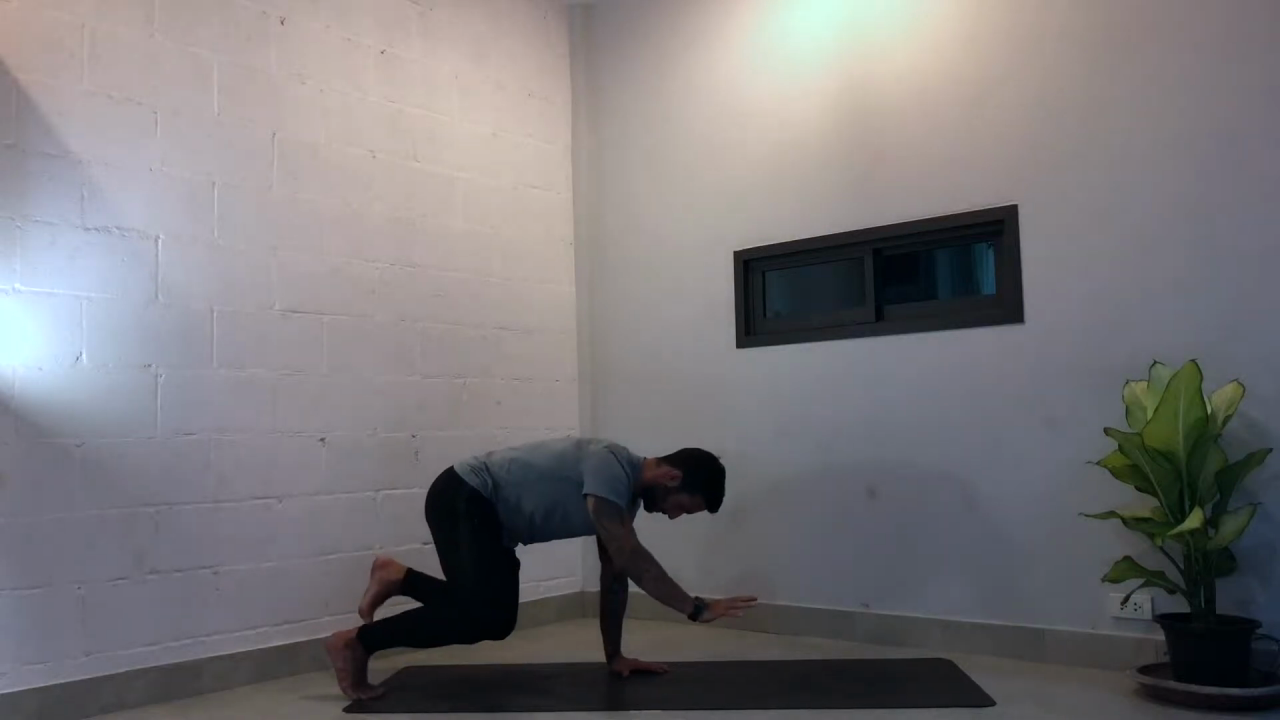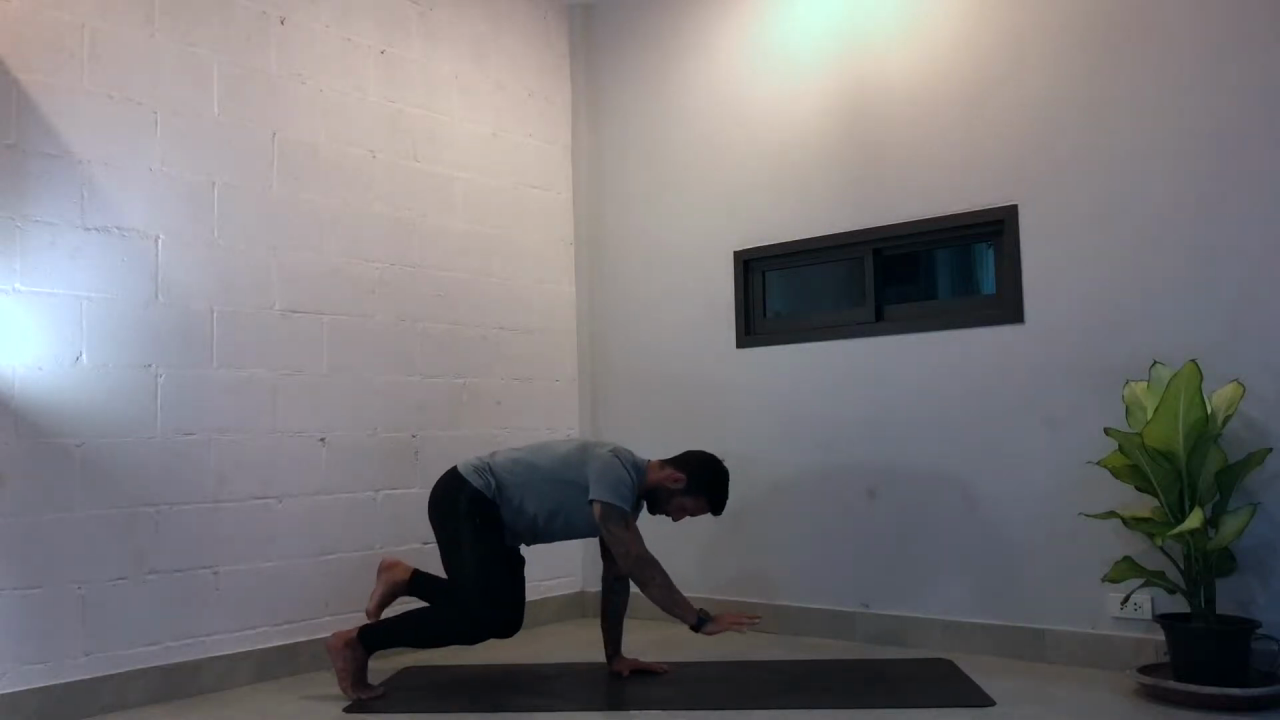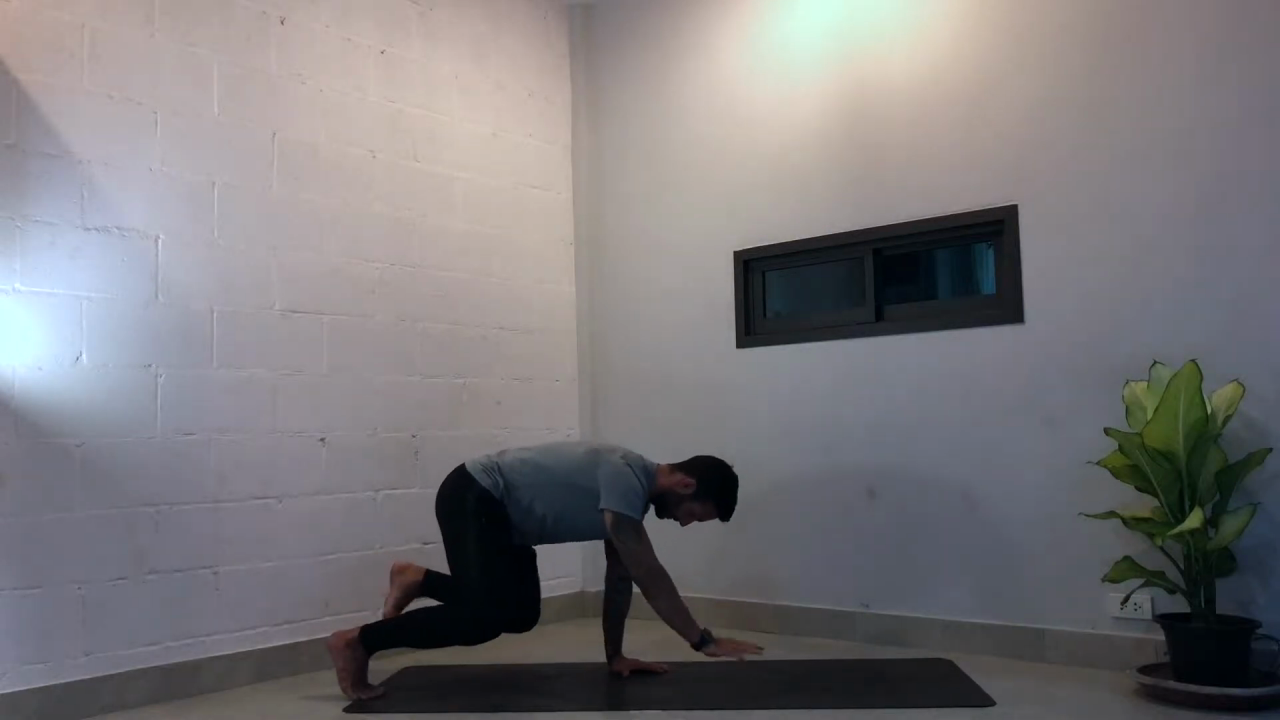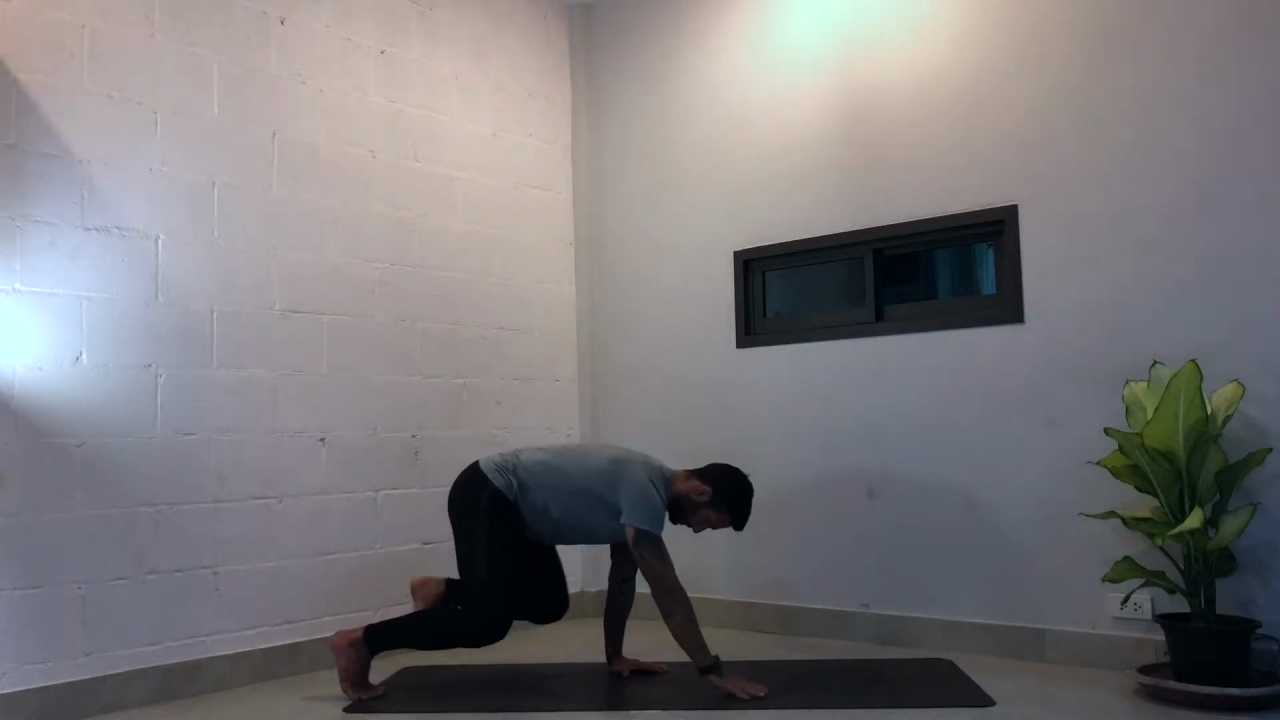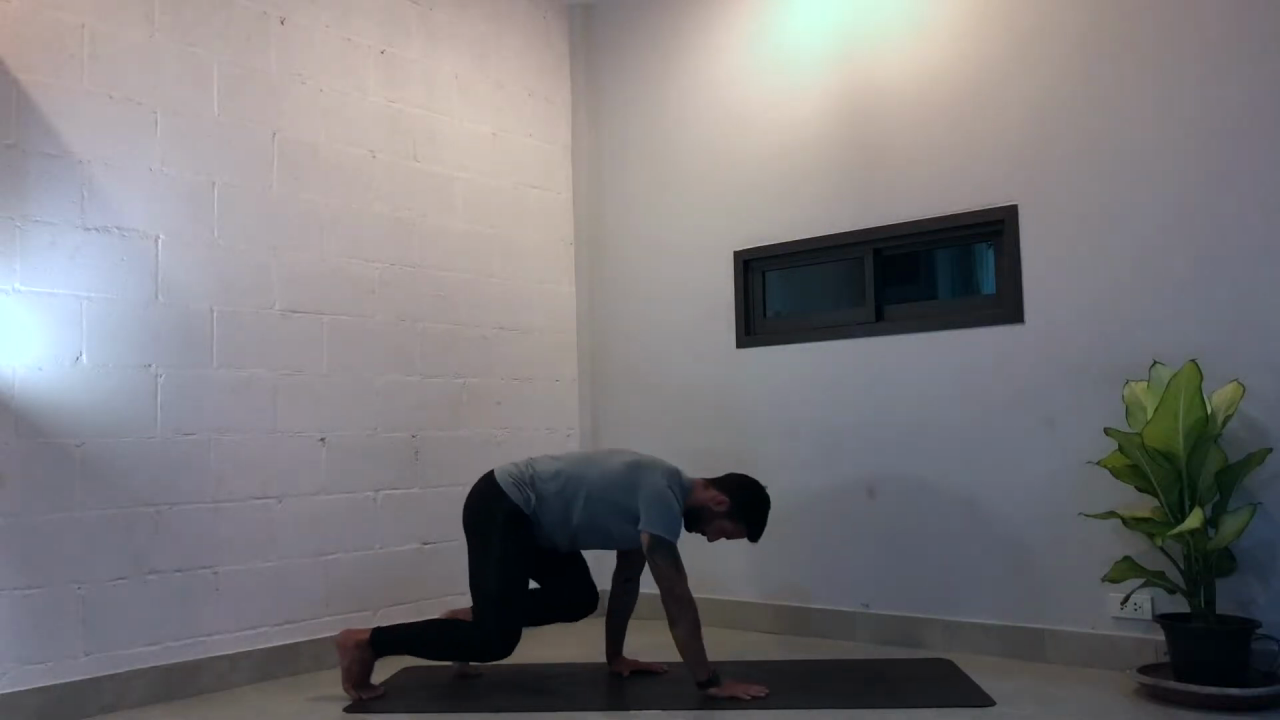
dt=0.2s
person 1, frame 1
left shoulder: (624, 489)
right shoulder: (610, 466)
left elbow: (614, 575)
right elbow: (630, 558)
left wrist: (614, 656)
right wrist: (696, 608)
left hip: (490, 515)
right hip: (463, 498)
left knee: (496, 621)
right knee: (483, 616)
left ankle: (397, 577)
right ankle: (355, 643)
person 1, frame 2
left shoulder: (627, 490)
right shoulder: (614, 471)
left elbow: (616, 576)
right elbow: (636, 564)
left wrist: (615, 655)
right wrist: (699, 620)
left hip: (495, 516)
right hip: (466, 498)
left knee: (504, 620)
right knee: (483, 617)
left ankle: (403, 578)
right ankle: (355, 643)
person 1, frame 3
left shoulder: (634, 489)
right shoulder: (625, 478)
left elbow: (619, 577)
right elbow: (647, 575)
left wrist: (614, 655)
right wrist: (703, 640)
left hip: (500, 511)
right hip: (473, 497)
left knee: (521, 615)
right knee: (486, 618)
left ankle: (417, 580)
right ankle: (356, 643)
person 1, frame 4
left shoulder: (646, 489)
right shoulder: (645, 490)
left elbow: (623, 577)
right elbow: (667, 592)
left wrist: (614, 655)
right wrist: (712, 669)
left hip: (512, 508)
right hip: (485, 496)
left knee: (550, 604)
right knee: (488, 622)
left ankle: (440, 592)
right ankle: (359, 643)
person 1, frame 5
left shoulder: (658, 493)
right shoulder: (662, 495)
left elbow: (627, 578)
right elbow: (676, 598)
left wrist: (615, 656)
right wrist: (709, 681)
left hip: (526, 514)
right hip: (499, 507)
left knee: (581, 598)
right knee: (496, 639)
left ankle: (470, 618)
right ankle: (365, 643)
